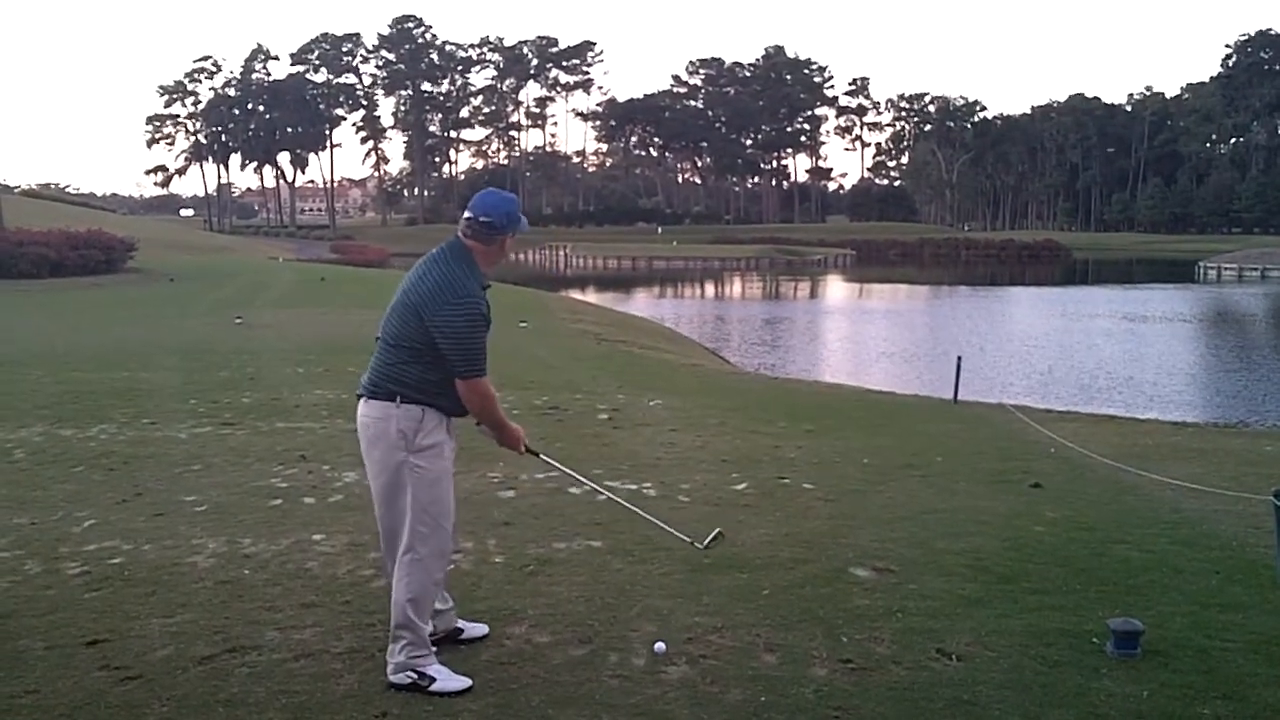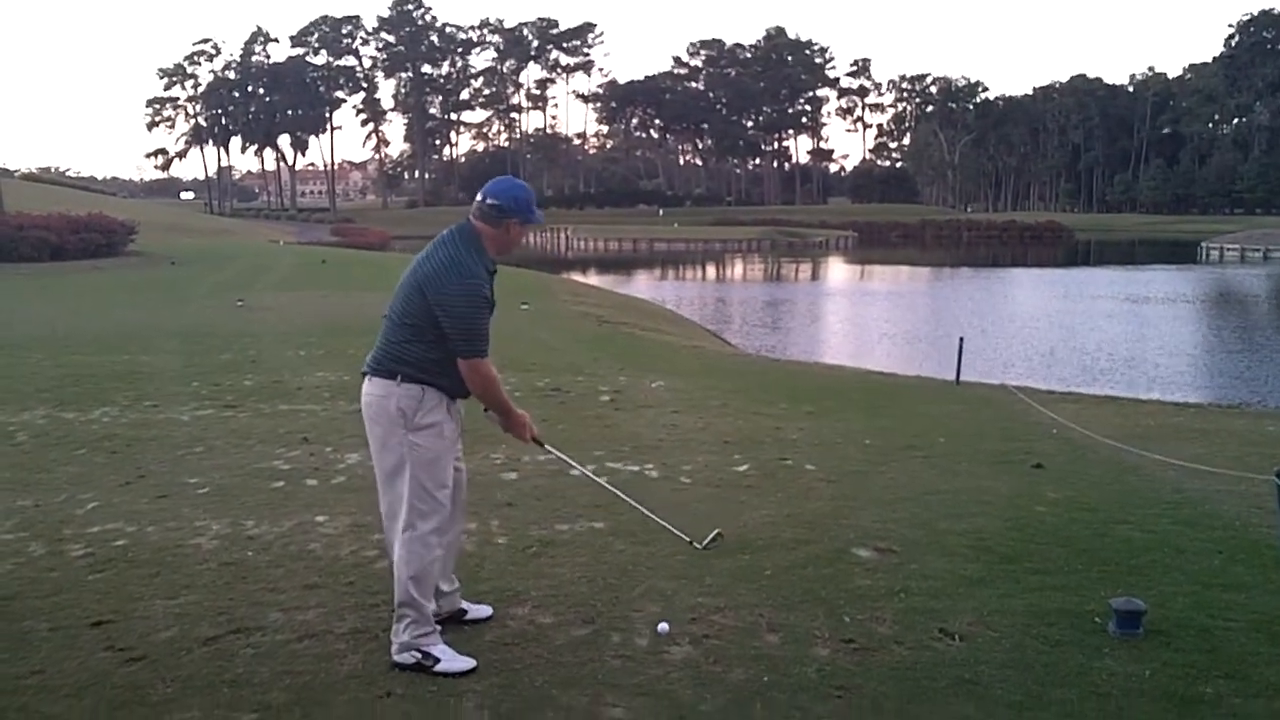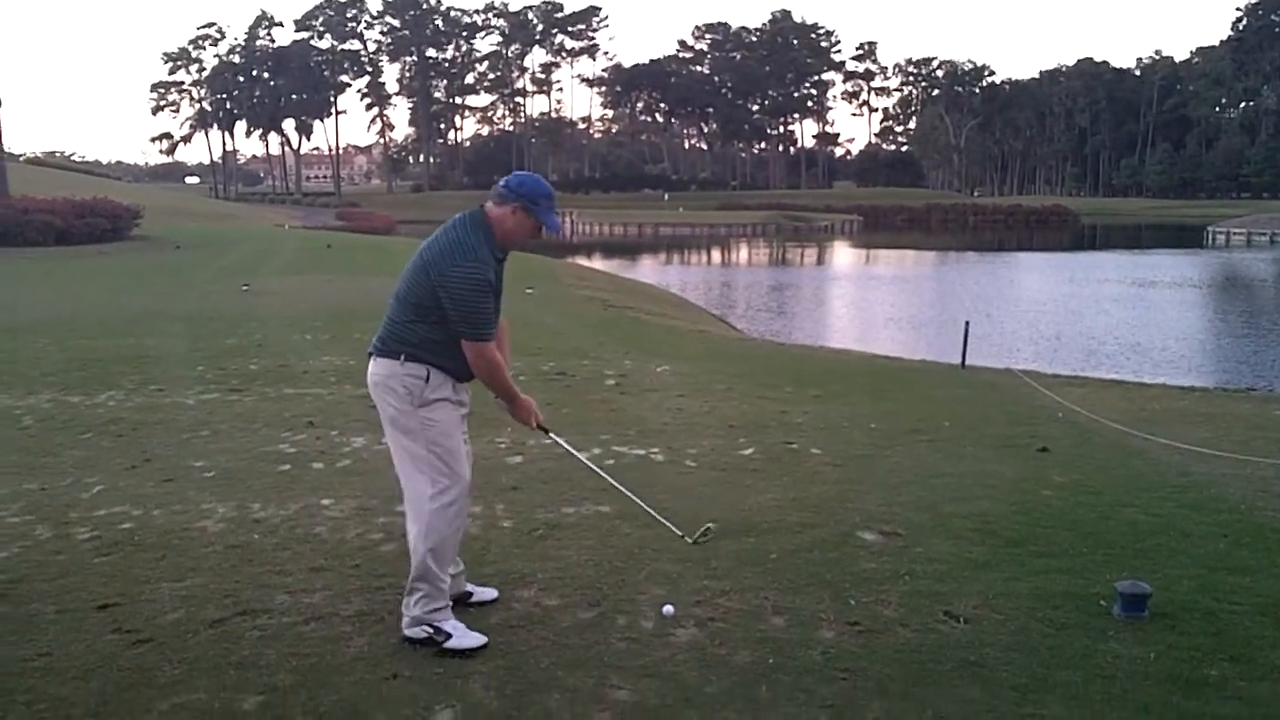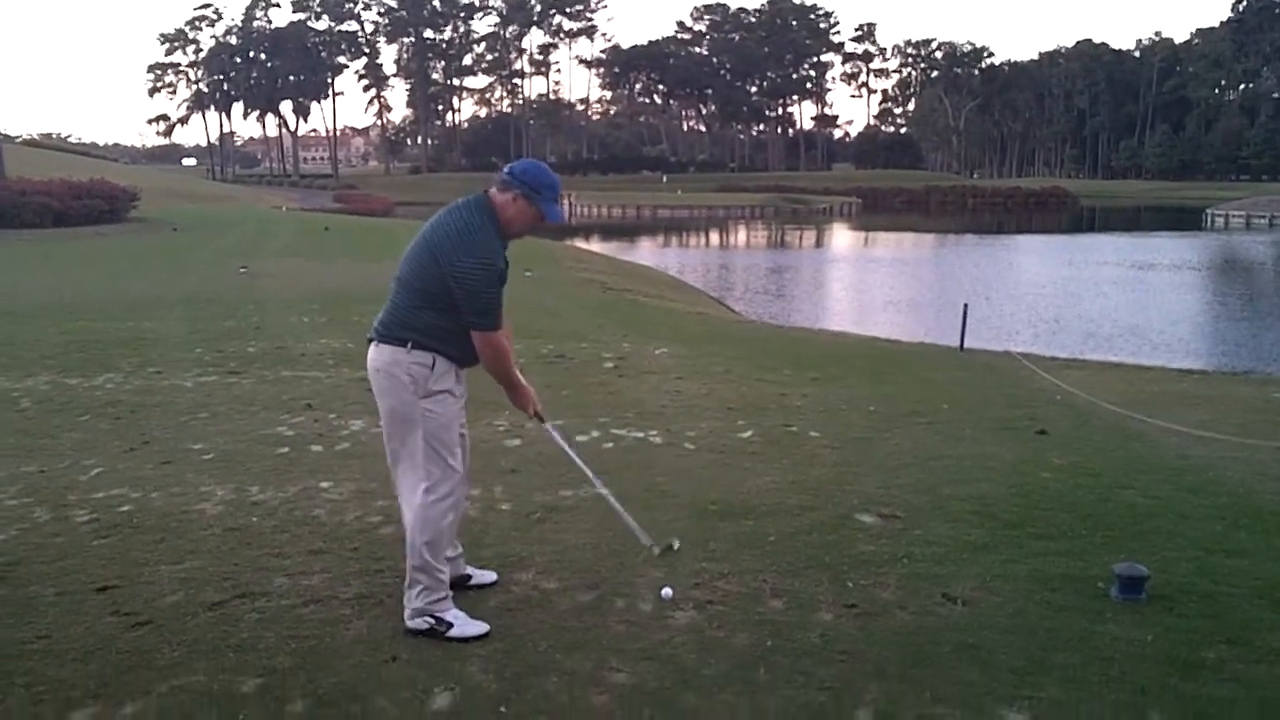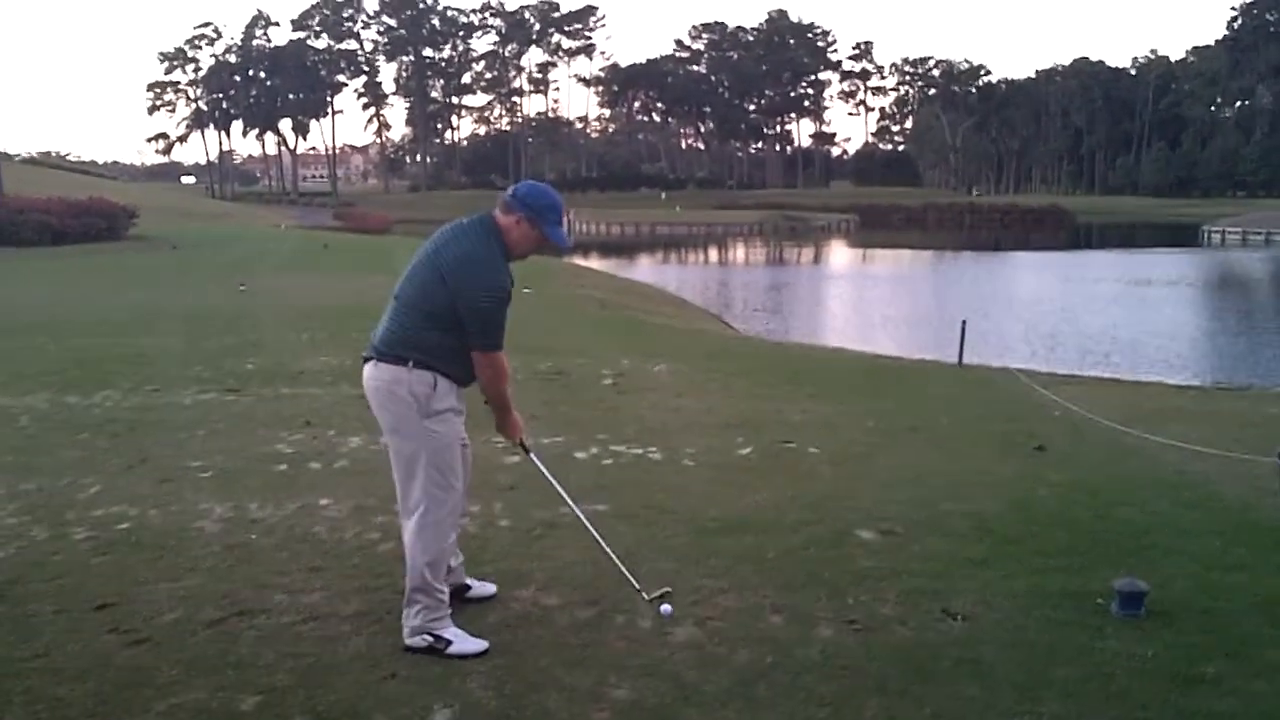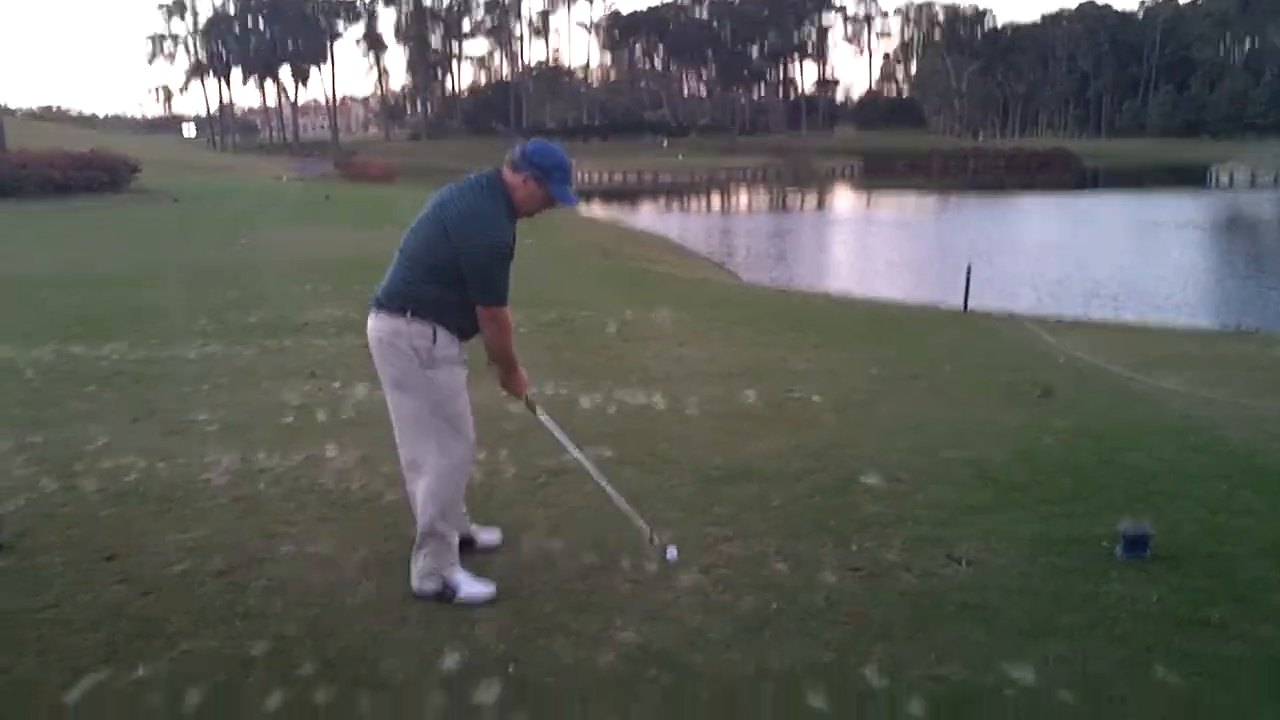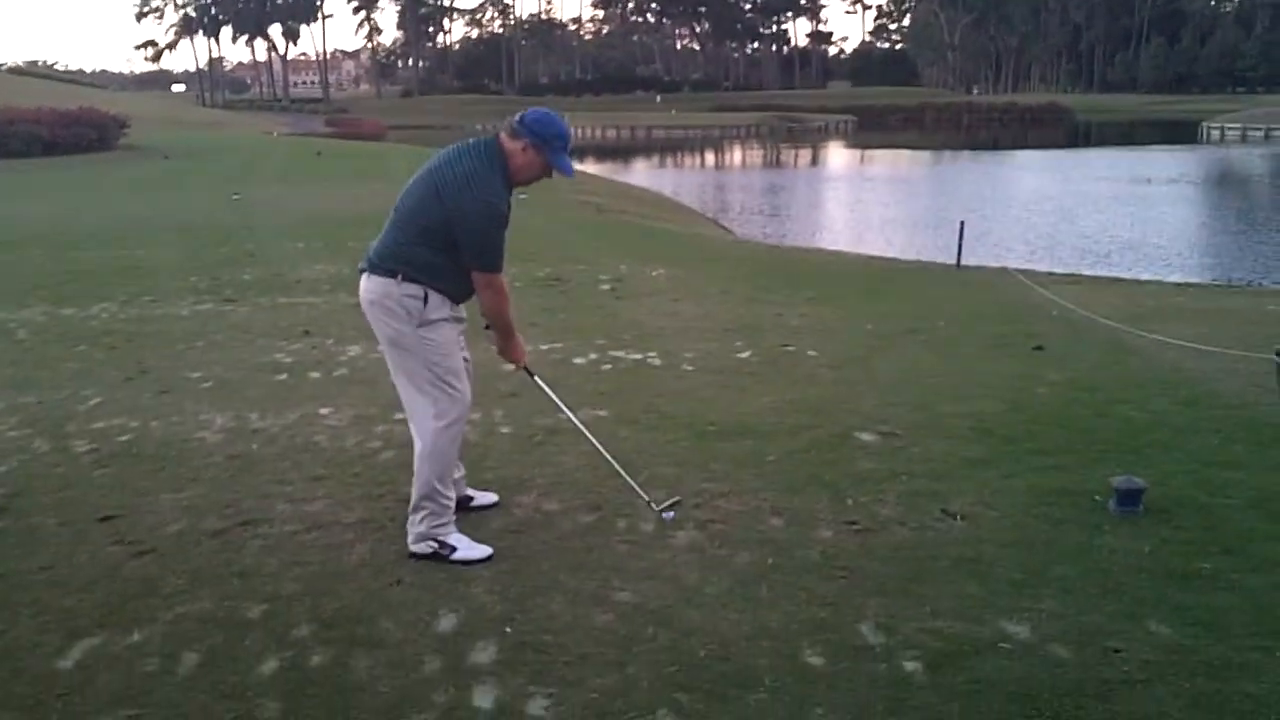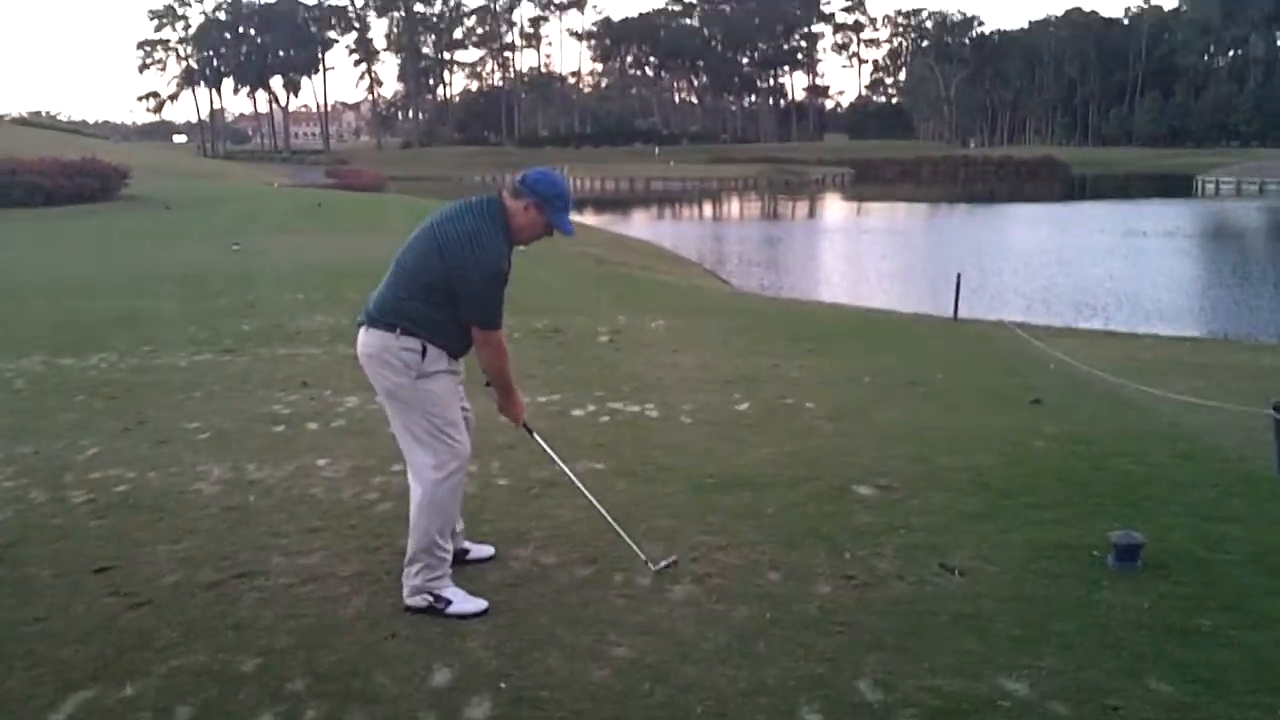
dt=0.2s
person 1, frame 1
left shoulder: (446, 264)
right shoulder: (459, 294)
right elbow: (471, 385)
left wrist: (493, 420)
right wrist: (504, 430)
left hip: (413, 413)
right hip: (406, 420)
left knee: (436, 525)
right knee: (420, 538)
left ankle: (437, 620)
right ankle: (409, 662)
person 1, frame 2
left shoulder: (466, 252)
right shoulder: (461, 274)
left elbow: (479, 340)
right elbow: (474, 366)
left wrist: (500, 403)
right wrist: (510, 415)
left hip: (428, 394)
right hip: (406, 398)
left knee: (447, 502)
right knee: (422, 517)
left ankle: (441, 601)
right ankle: (414, 640)
person 1, frame 3
left shoulder: (479, 239)
right shoulder: (467, 259)
left elbow: (492, 319)
right elbow: (480, 351)
left wrist: (510, 383)
right wrist: (515, 401)
left hip: (432, 374)
right hip: (411, 376)
left knee: (453, 481)
right knee: (441, 489)
left ankle: (448, 582)
right ankle: (425, 616)
person 1, frame 4
left shoulder: (469, 216)
right shoulder: (477, 248)
left elbow: (491, 319)
right elbow: (488, 340)
left wrist: (513, 370)
right wrist: (517, 389)
left hip: (418, 356)
right hip: (414, 363)
left knee: (450, 467)
right knee: (434, 480)
left ankle: (447, 566)
right ankle: (426, 607)
person 1, frame 5
left shoulder: (468, 233)
right shoulder: (484, 269)
right elbow: (488, 361)
right wrist: (505, 415)
left hip: (405, 371)
right hip: (413, 381)
left knee: (448, 480)
right knee: (435, 498)
left ankle: (447, 577)
right ankle: (425, 625)
person 1, frame 6
left shoulder: (478, 191)
right shoulder: (487, 225)
right elbow: (493, 317)
right wrist: (511, 372)
left hip: (412, 324)
right hip: (415, 334)
left knee: (448, 437)
right knee: (447, 447)
left ankle: (452, 528)
right ankle: (434, 570)
person 1, frame 7
left shoulder: (476, 156)
right shoulder: (482, 191)
right elbow: (489, 283)
right wrist: (509, 338)
left hip: (415, 288)
right hip: (406, 295)
left knee: (451, 388)
right knee: (444, 406)
left ankle: (448, 488)
right ankle: (430, 532)
person 1, frame 8
left shoulder: (478, 214)
right shoulder: (483, 248)
right elbow: (488, 340)
right wrist: (509, 396)
left hip: (413, 341)
right hip: (403, 348)
left knee: (455, 434)
right knee: (443, 458)
left ankle: (446, 541)
right ankle: (426, 585)
